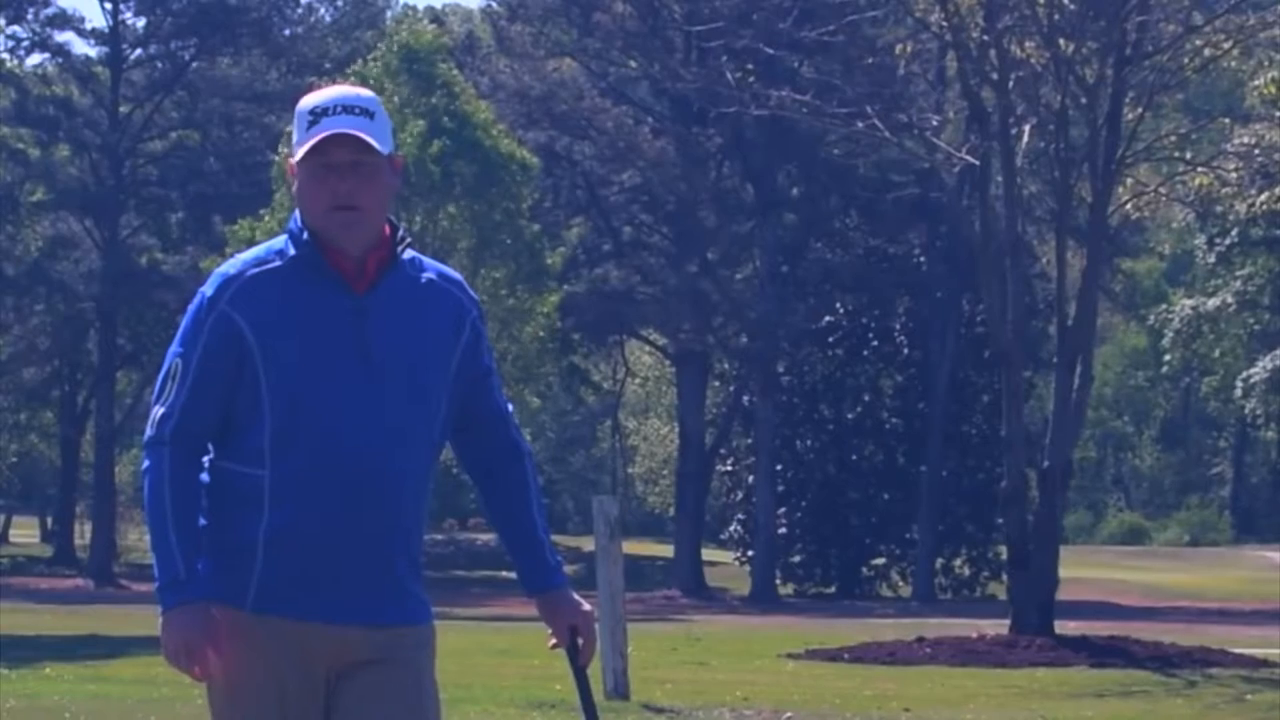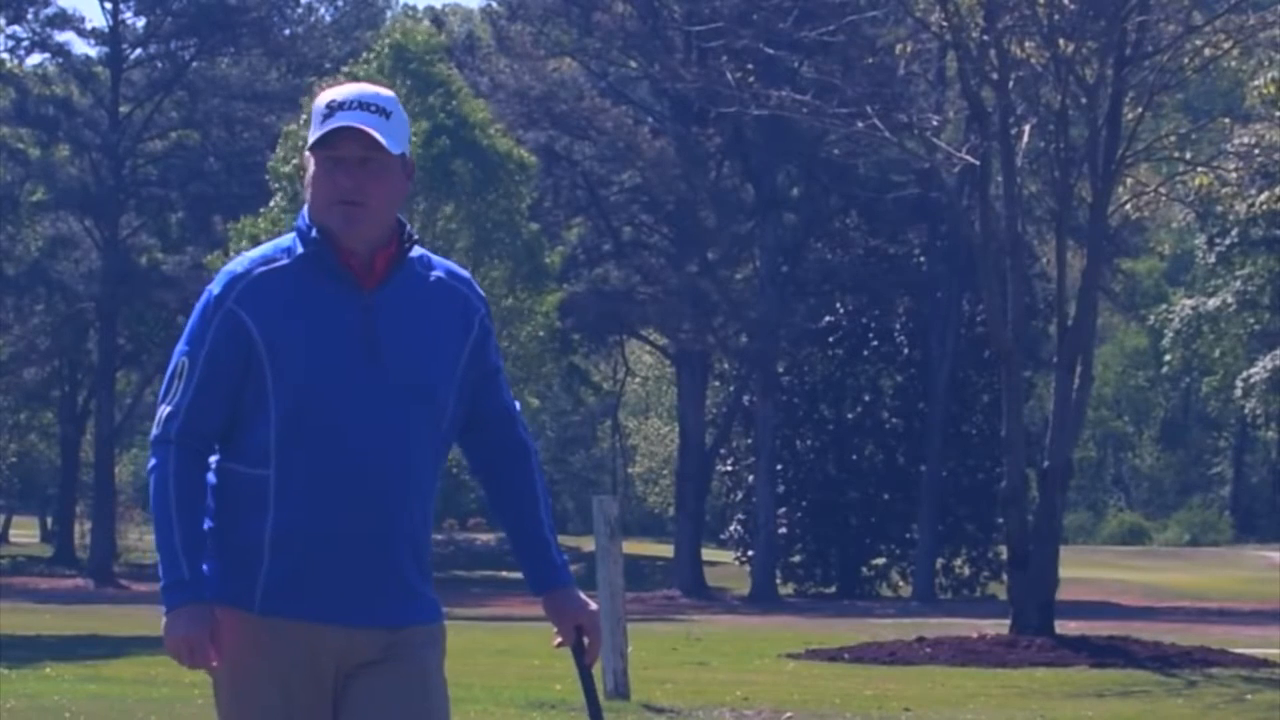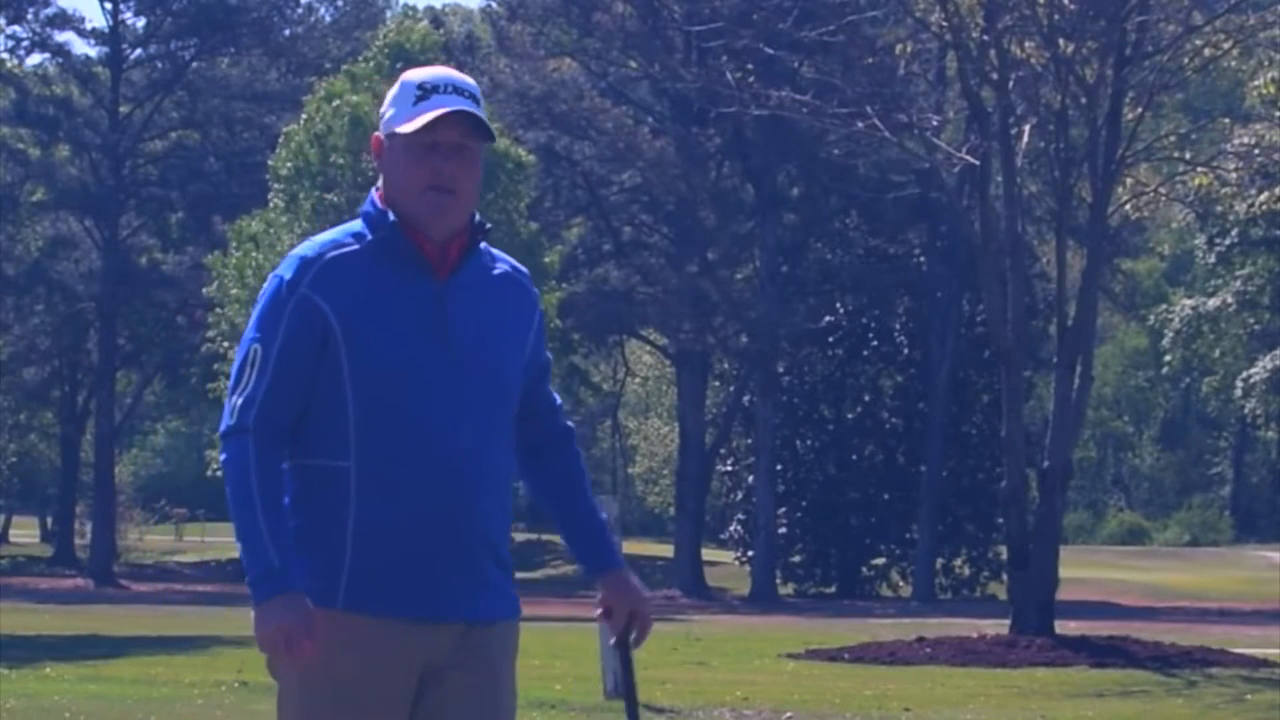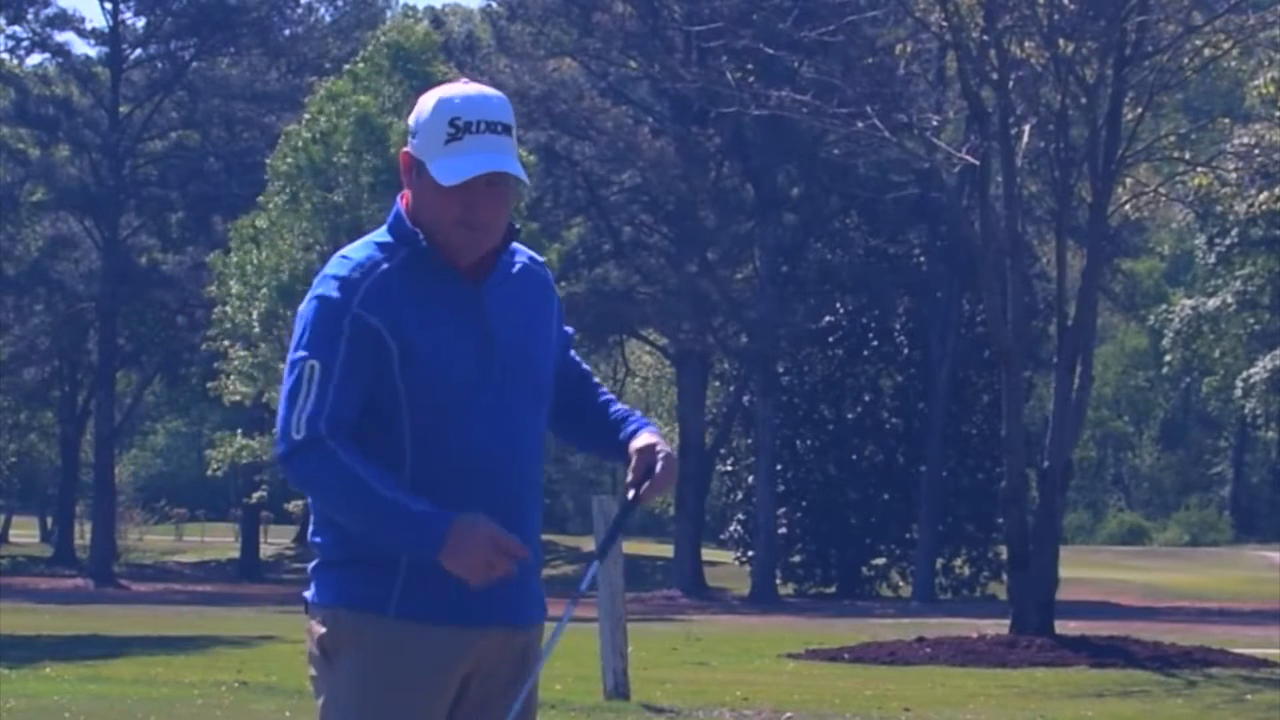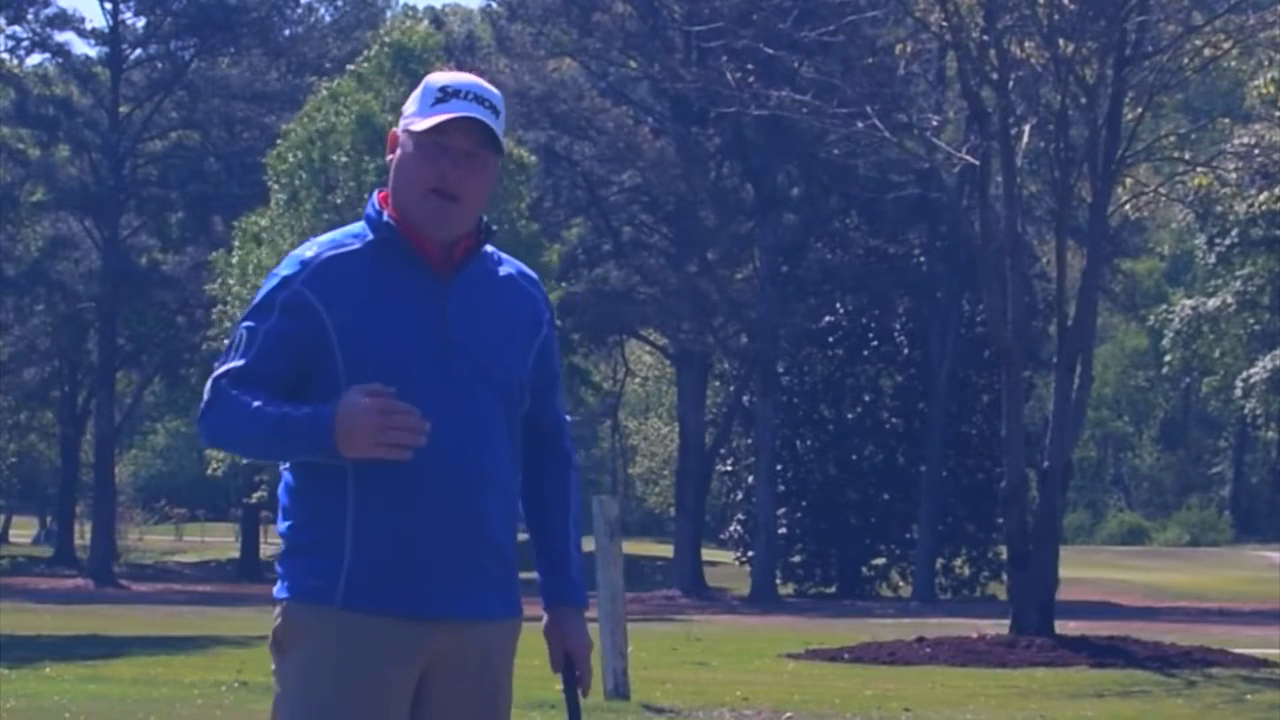
dt=1s
person 1, frame 1
left shoulder: (446, 303)
right shoulder: (240, 294)
left elbow: (498, 452)
right elbow: (172, 446)
left wrist: (547, 583)
right wrist: (180, 594)
left hip: (393, 626)
right hip: (259, 617)
person 1, frame 2
left shoulder: (455, 302)
right shoulder: (248, 291)
left elbow: (504, 449)
right elbow: (179, 444)
left wrist: (552, 582)
right wrist: (184, 593)
left hip: (401, 626)
right hip: (265, 617)
person 1, frame 3
left shoulder: (512, 291)
right shoulder: (318, 278)
left elbow: (543, 439)
right elbow: (249, 434)
left wrist: (603, 561)
right wrist: (274, 585)
left hip: (481, 618)
right hip: (345, 613)
person 1, frame 4
left shoulder: (529, 281)
right shoulder: (356, 291)
left elbow: (567, 390)
right elbow: (307, 446)
left wrist: (633, 433)
right wrist: (436, 533)
left hip: (507, 614)
right hip: (383, 616)
person 1, frame 5
left shoulder: (521, 296)
right shoulder: (317, 277)
left elbow: (547, 455)
right elbow: (223, 408)
left wrist: (566, 598)
right wrist: (329, 429)
left hip: (482, 615)
right hip: (343, 611)
